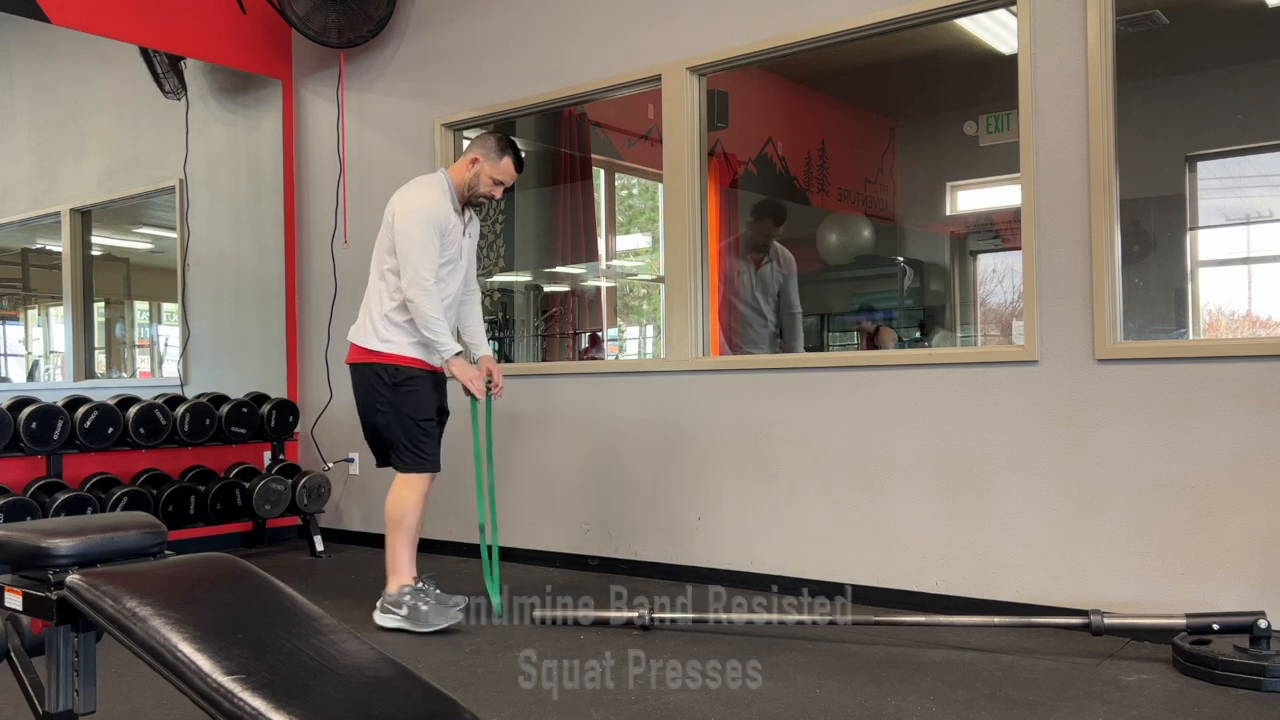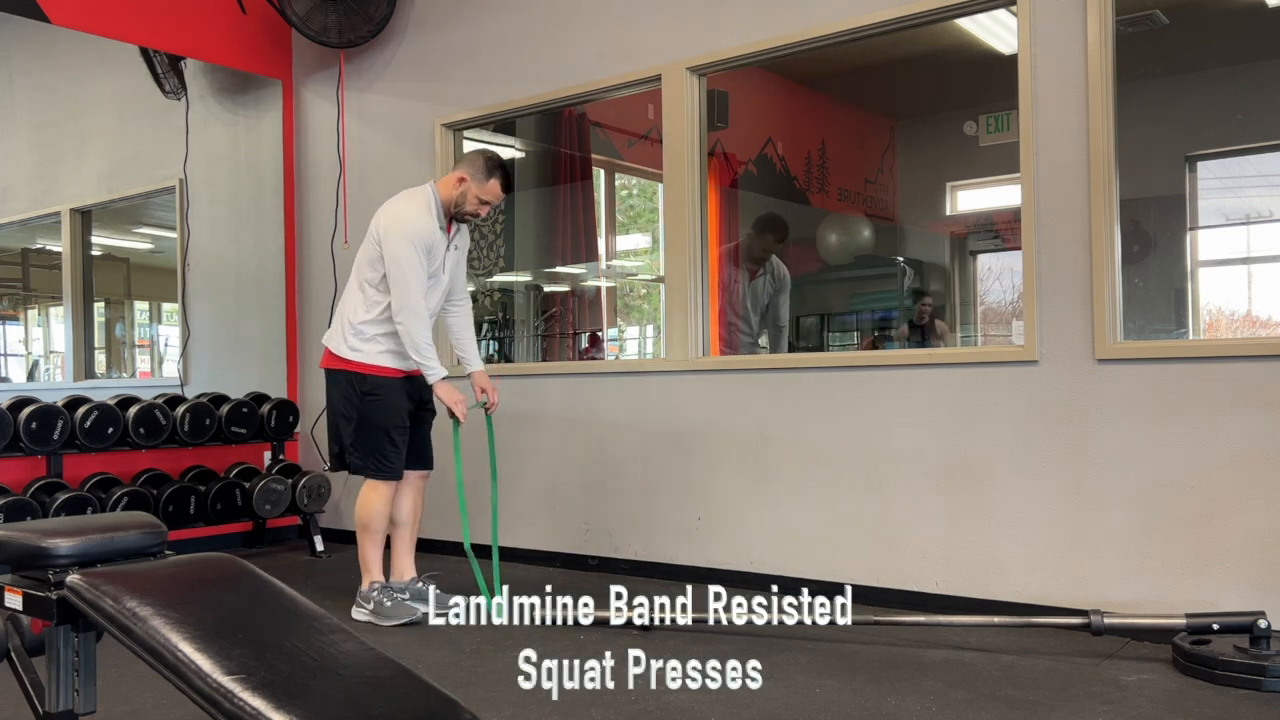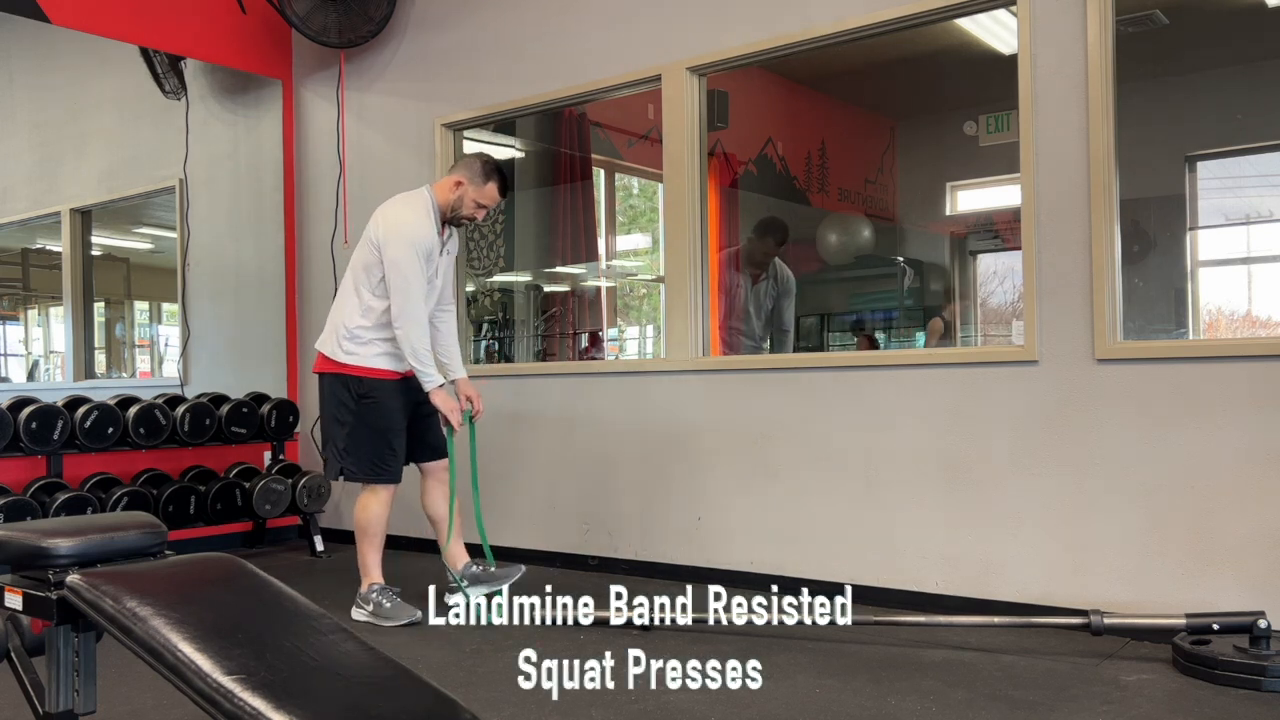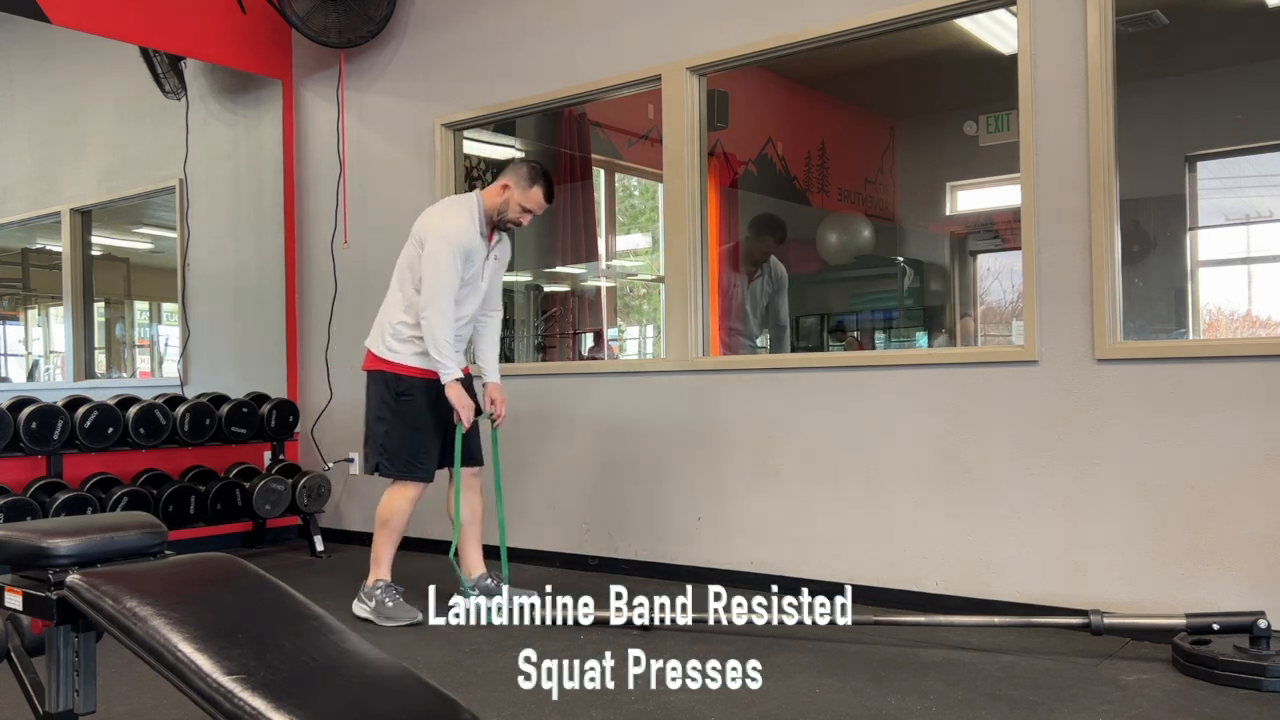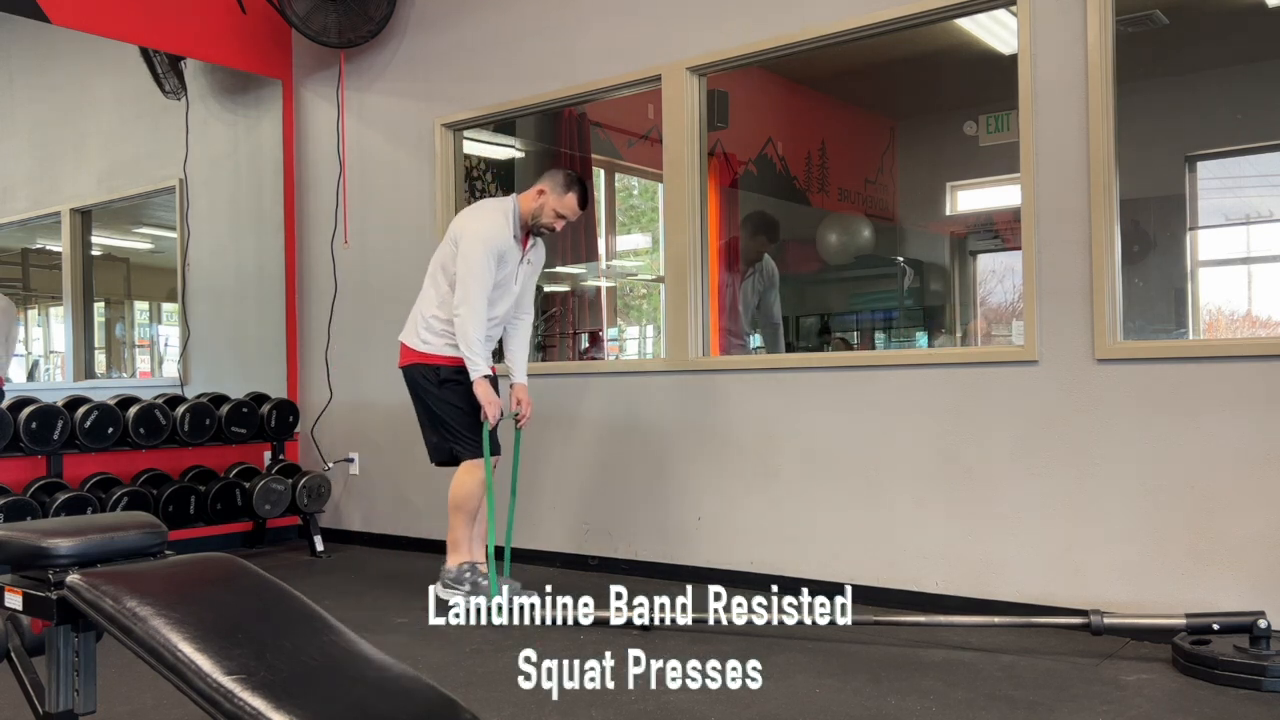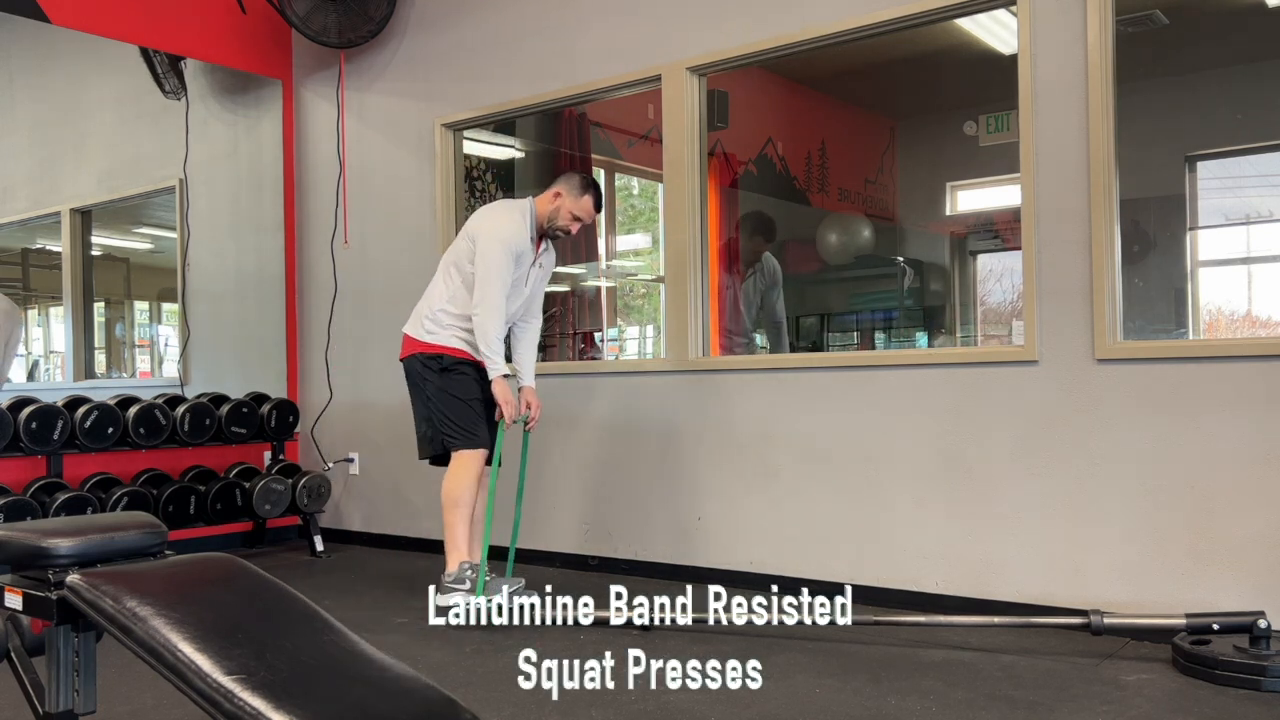
dt=0.5s
person 1, frame 1
left shoulder: (467, 219)
right shoulder: (422, 201)
left elbow: (465, 292)
right elbow: (418, 289)
left wrist: (482, 351)
right wrist: (454, 355)
left hip: (418, 358)
right hip: (389, 354)
left knee: (415, 468)
right knee: (416, 468)
left ankle: (402, 584)
right ankle: (399, 595)
person 1, frame 2
left shoulder: (456, 230)
right shoulder: (409, 218)
left elbow: (456, 304)
right elbow: (408, 310)
left wrist: (476, 368)
right wrist: (439, 379)
left hip: (404, 363)
right hip: (363, 360)
left knee: (416, 471)
right knee: (383, 474)
left ankle: (403, 580)
right ankle: (371, 591)
person 1, frame 3
left shoulder: (447, 232)
right shoulder: (407, 222)
left elbow: (442, 310)
right elbow: (406, 315)
left wrist: (459, 376)
right wrist: (435, 386)
left hip: (399, 366)
right hip: (359, 364)
left knee: (436, 464)
right knee: (381, 478)
left ankle: (460, 572)
right ankle: (371, 593)
person 1, frame 4
left shoulder: (501, 243)
right shoulder: (451, 223)
left elbow: (488, 314)
right elbow: (435, 309)
left wrist: (491, 378)
right wrist: (451, 381)
left hip: (445, 366)
right hip: (402, 363)
left knee: (468, 469)
right knee: (412, 476)
left ankle: (475, 579)
right ankle: (376, 588)
person 1, frame 5
left shoulder: (536, 249)
right shoulder: (485, 225)
left elbow: (519, 318)
right elbow: (468, 307)
left wrist: (519, 380)
right wrist: (481, 378)
left hip: (471, 361)
right hip: (434, 353)
left knee: (481, 460)
right knee: (477, 456)
left ankle: (476, 572)
right ankle: (456, 569)
person 1, frame 6
left shoulder: (545, 254)
right shoulder: (503, 223)
left elbow: (527, 321)
right elbow: (487, 305)
left wrist: (527, 383)
right wrist: (499, 378)
left hip: (471, 356)
right hip: (437, 347)
left knee: (482, 462)
right knee: (469, 452)
left ankle: (475, 574)
right ankle: (456, 576)
